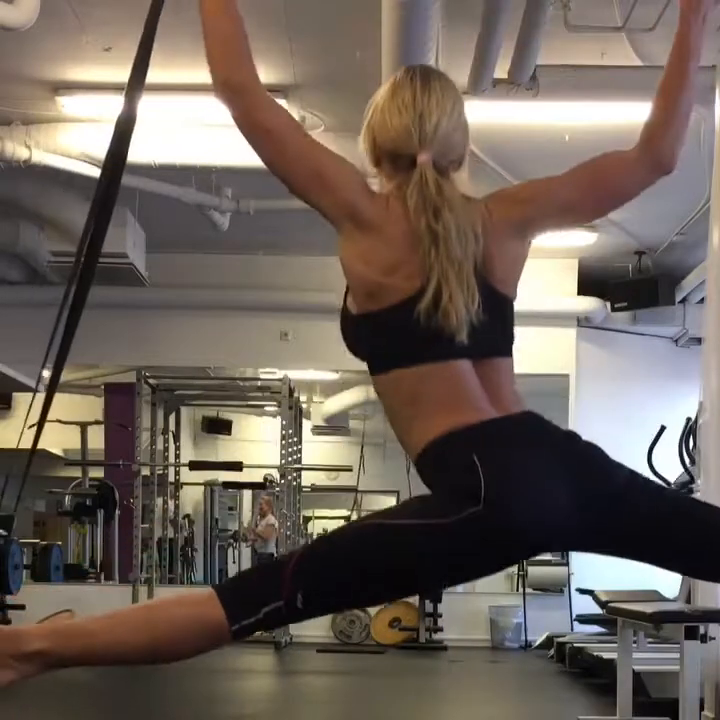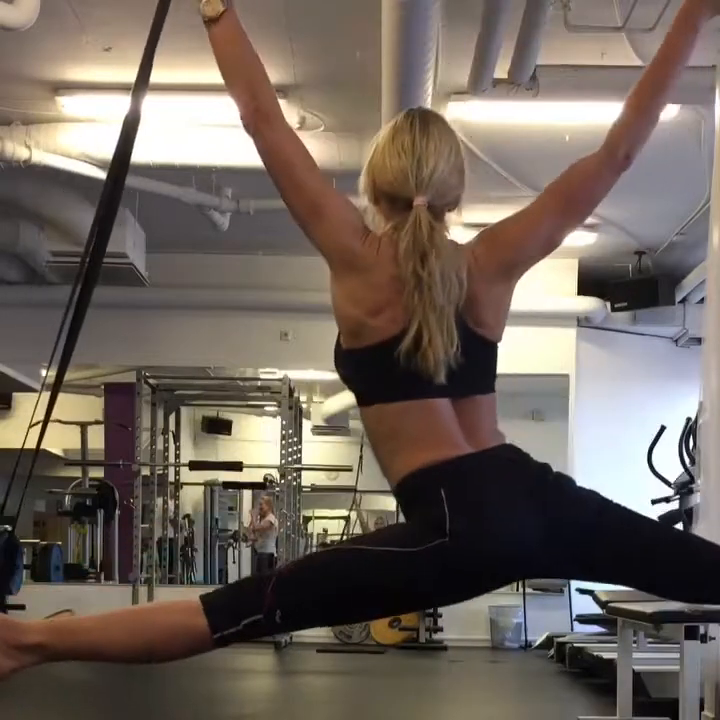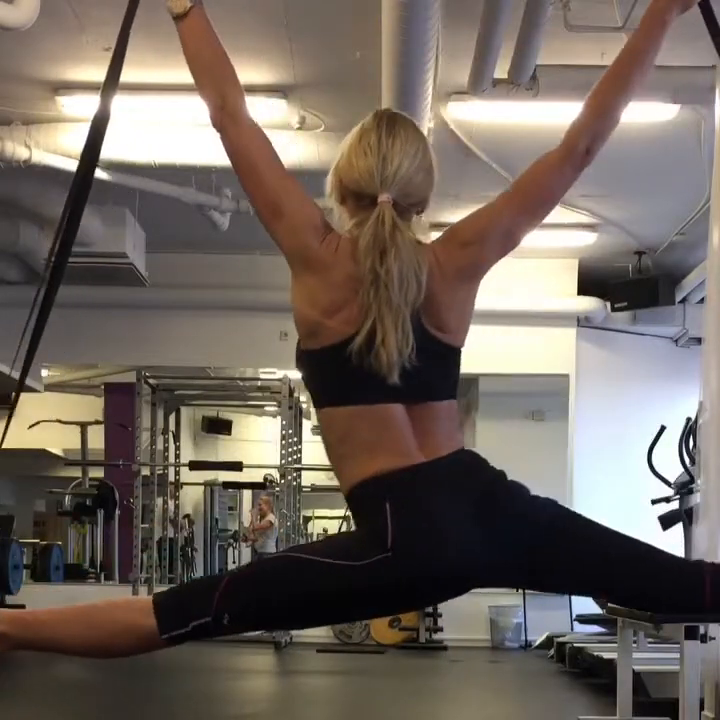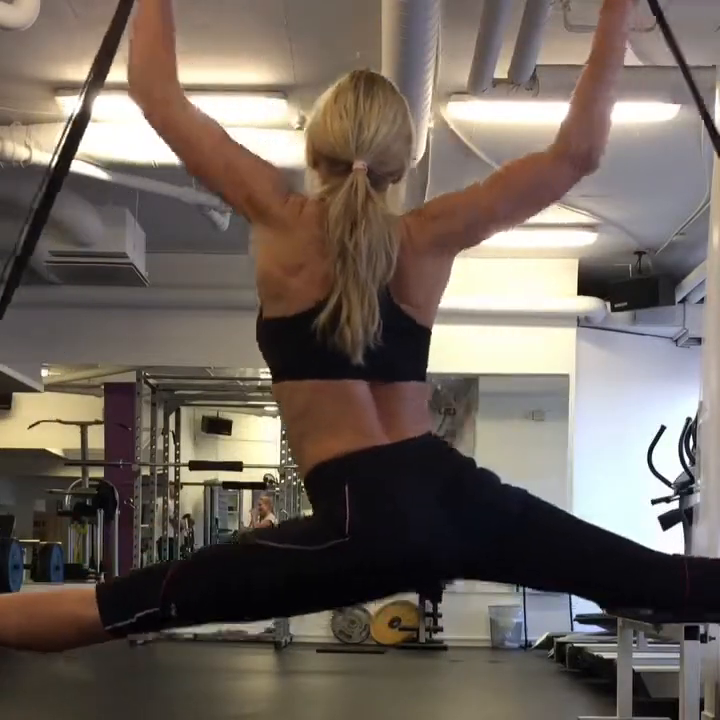
dt=0.5s
person 1, frame 1
left shoulder: (365, 220)
right shoulder: (504, 221)
left elbow: (241, 94)
right elbow: (656, 154)
left hip: (486, 492)
right hip: (566, 468)
left knee: (256, 599)
person 1, frame 2
left shoulder: (358, 262)
right shoulder: (494, 264)
left elbow: (262, 117)
right elbow: (617, 152)
left hip: (458, 524)
right hip: (542, 498)
left knee: (242, 611)
person 1, frame 3
left shoulder: (317, 259)
right shoulder: (456, 264)
left elbow: (230, 115)
right elbow: (580, 146)
left hip: (406, 533)
right hip: (495, 507)
left knee: (189, 614)
right knee: (681, 586)
person 1, frame 4
left shoulder: (281, 221)
right shoulder: (428, 239)
left elbow: (154, 94)
right elbow: (578, 152)
left hip: (366, 519)
right hip: (457, 495)
left knee: (130, 603)
right knee: (656, 579)
